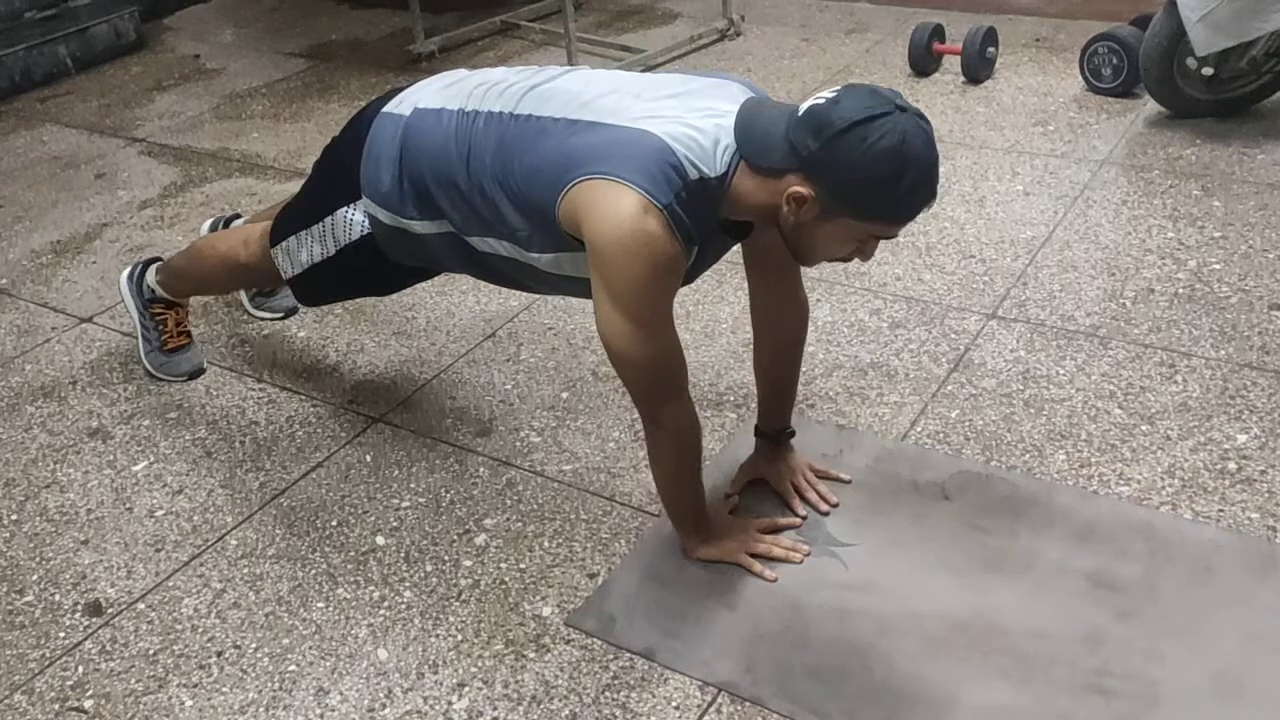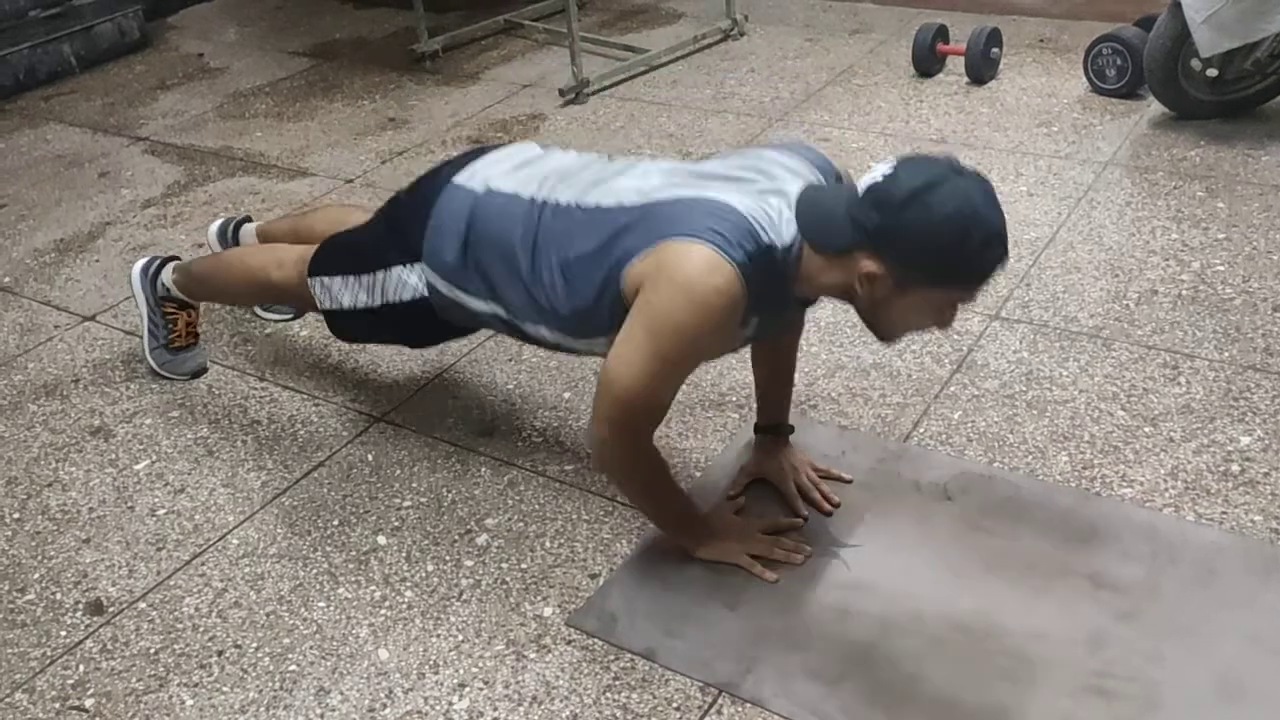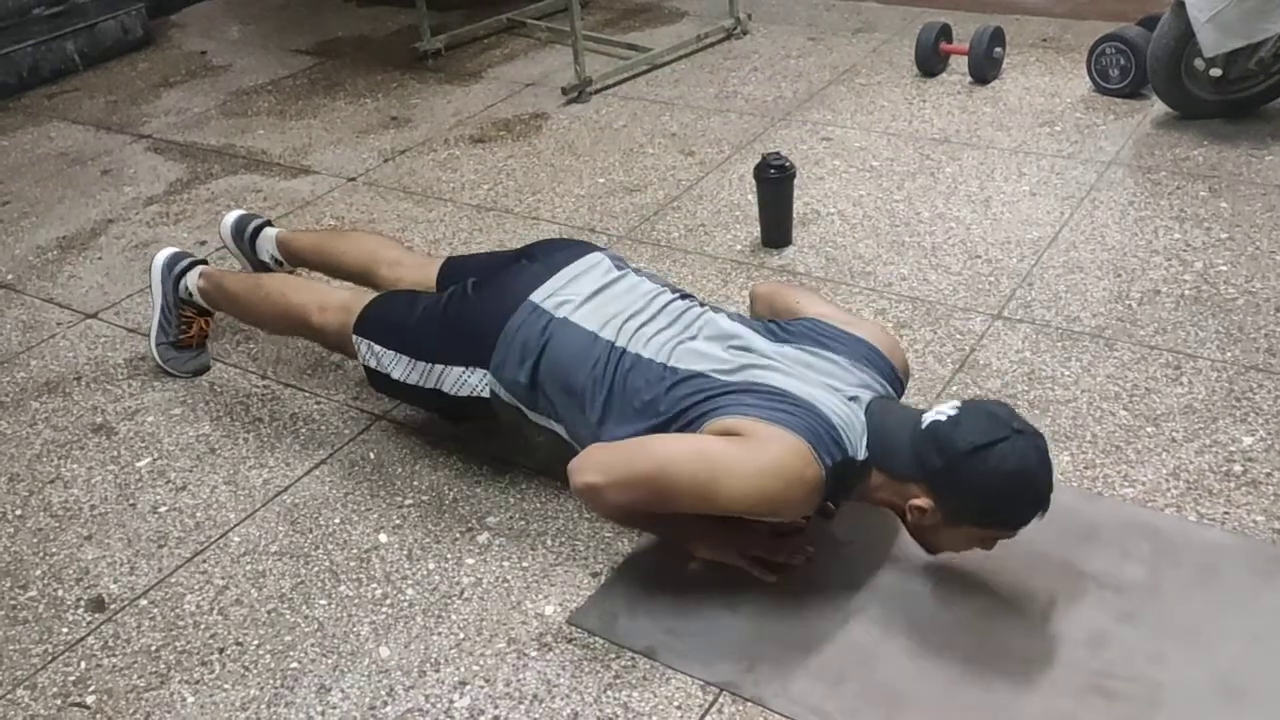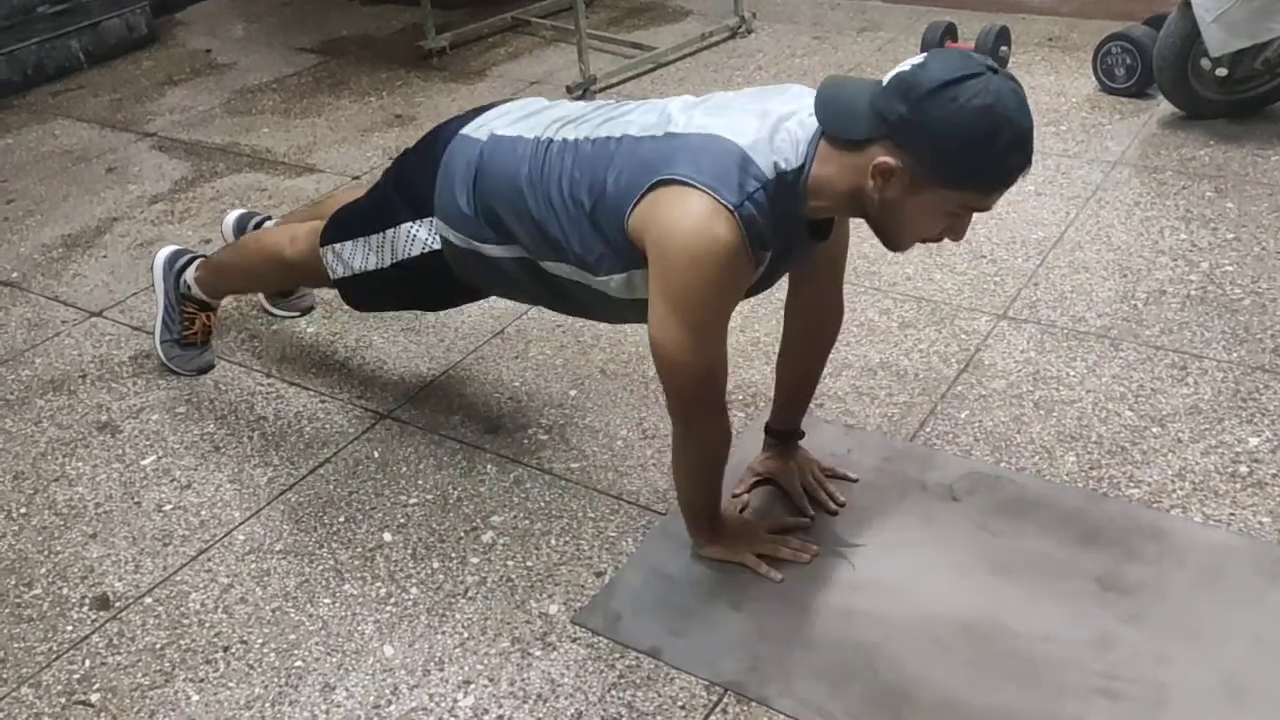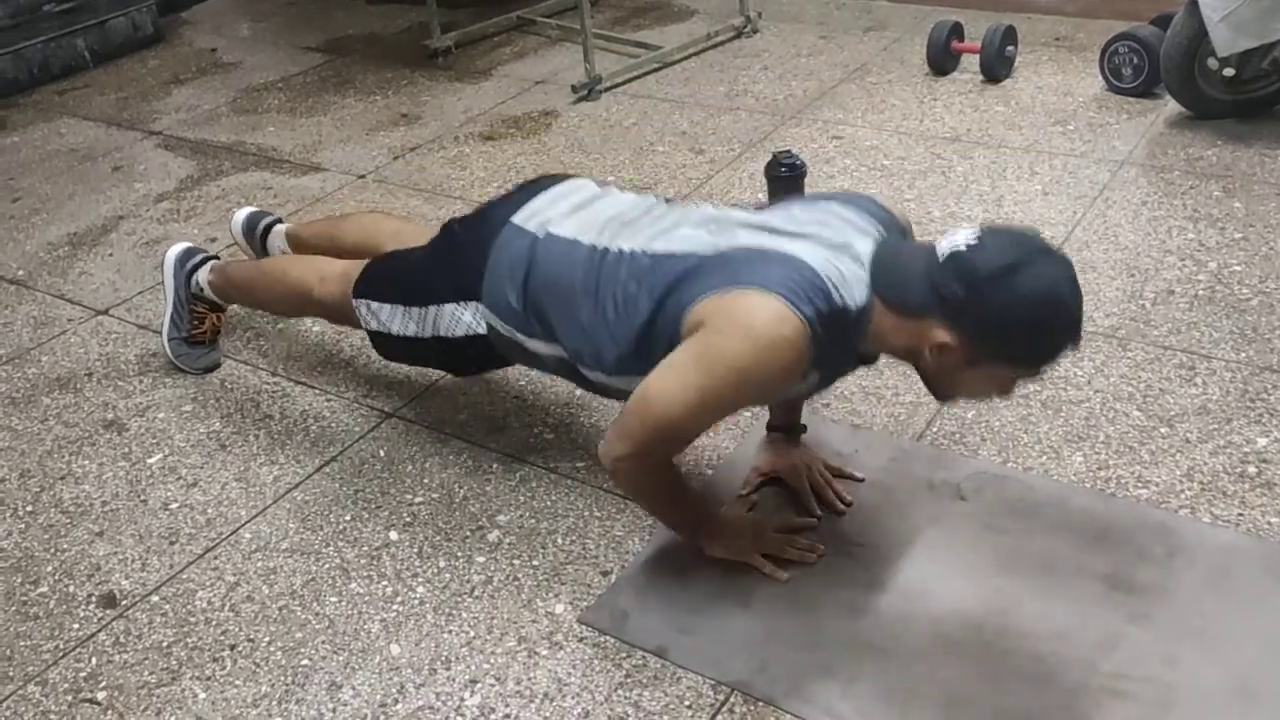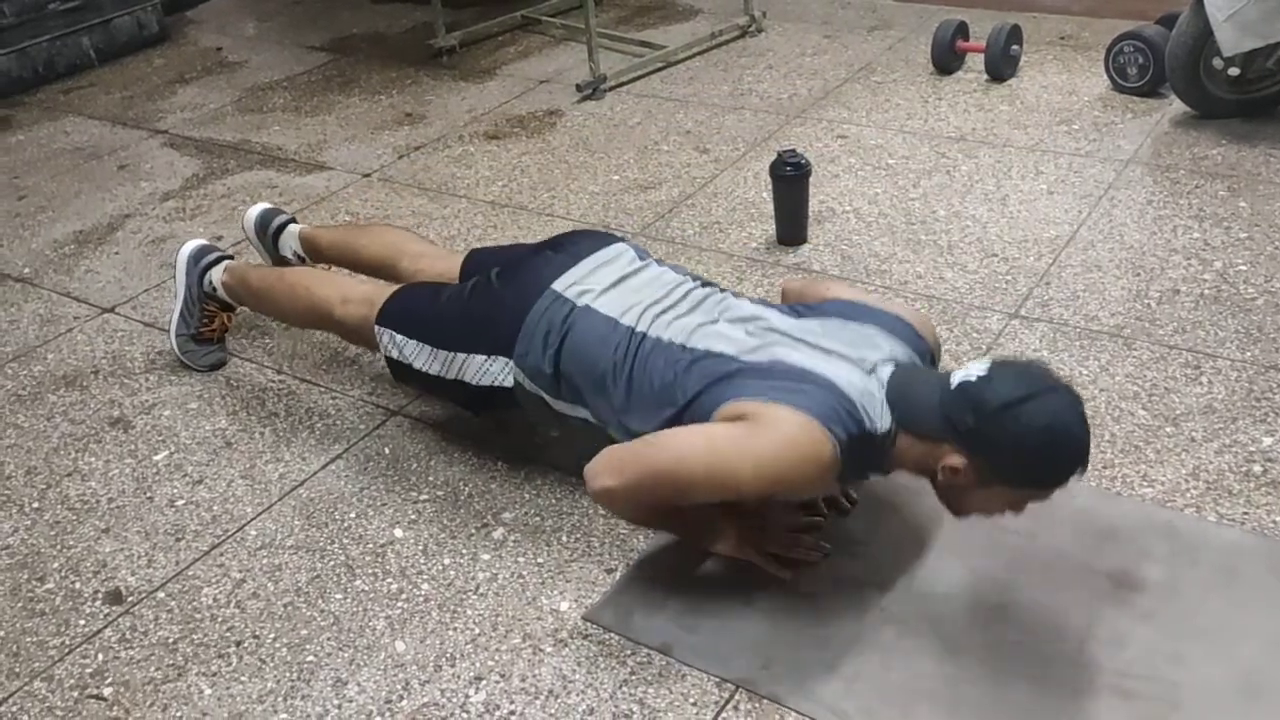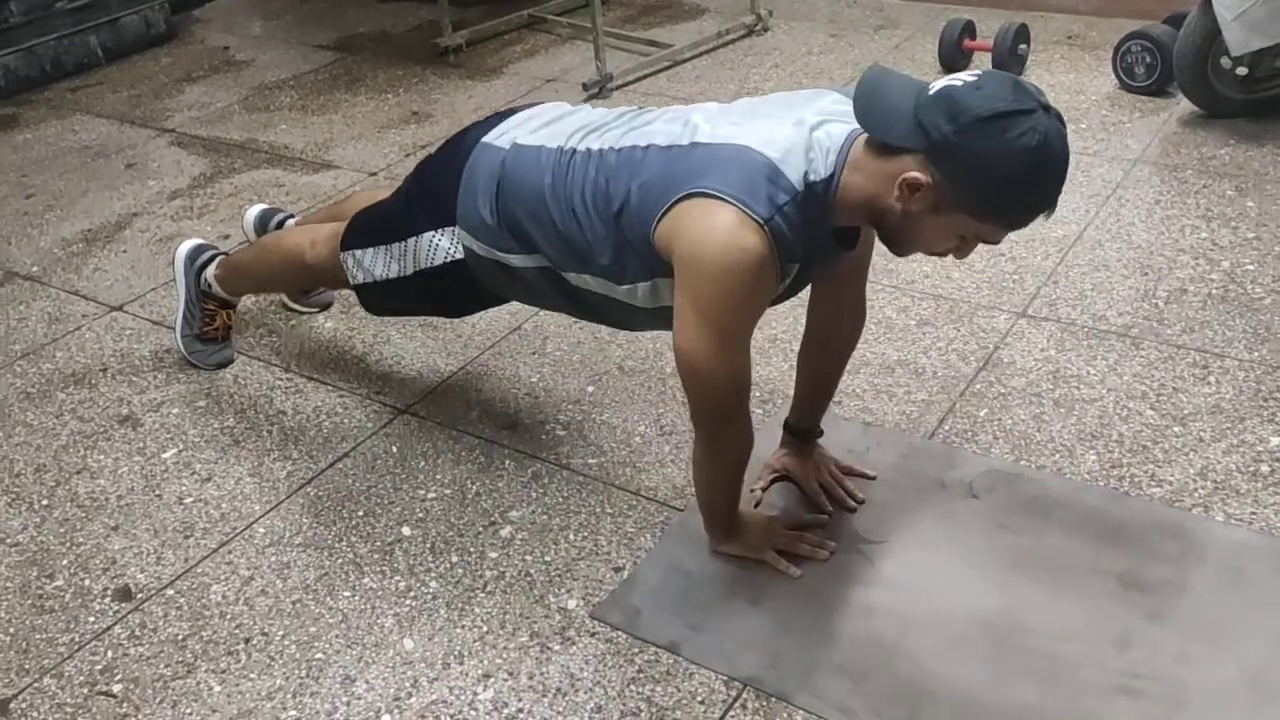
dt=0.7s
person 1, frame 1
left shoulder: (774, 136)
right shoulder: (638, 220)
left elbow: (780, 299)
right elbow: (663, 407)
left wrist: (775, 442)
right wrist: (698, 532)
left hip: (465, 122)
right hip: (402, 167)
left knee: (306, 234)
right knee: (272, 260)
left ankle: (239, 225)
right ankle: (156, 286)
person 1, frame 2
left shoulder: (825, 187)
right shoulder: (708, 284)
left elbow: (778, 295)
right elbow: (613, 435)
left wrist: (773, 437)
right wrist: (697, 532)
left hip: (524, 184)
right hip: (458, 244)
left knee: (367, 232)
right knee: (308, 276)
left ankle: (251, 229)
right ankle: (172, 280)
person 1, frame 3
left shoulder: (878, 358)
right shoulder: (787, 474)
left elbow: (769, 293)
right elbow: (595, 475)
right wrist: (707, 537)
left hip: (583, 279)
right hip: (519, 346)
left knee: (412, 276)
right knee: (346, 320)
left ankle: (266, 239)
right ankle: (195, 282)
person 1, frame 4
left shoulder: (839, 134)
right shoulder: (708, 224)
left elbow: (817, 301)
right elbow: (696, 410)
left wrist: (785, 444)
right wrist: (711, 532)
left hip: (533, 149)
right hip: (465, 195)
left knee: (358, 222)
right knee: (321, 253)
left ankle: (260, 222)
right ankle: (193, 280)
person 1, frame 5
left shoulder: (886, 241)
right shoulder: (773, 331)
right elbow: (627, 453)
left wrist: (786, 438)
right wrist: (711, 533)
left hip: (576, 217)
right hip: (509, 279)
left knee: (407, 249)
right knee: (348, 294)
left ankle: (279, 235)
right ankle: (207, 279)
person 1, frame 6
left shoulder: (912, 346)
right shoulder: (803, 442)
right elbow: (608, 476)
right wrist: (715, 528)
left hip: (609, 269)
right hip: (538, 336)
left knee: (432, 269)
right knee: (363, 310)
left ankle: (290, 232)
right ankle: (216, 277)
person 1, frame 7
left shoulder: (866, 142)
right shoulder: (736, 236)
left elbow: (840, 301)
right elbow: (718, 418)
left wrist: (803, 443)
right wrist: (728, 530)
left hip: (557, 148)
right hip: (489, 199)
left knee: (385, 221)
right knee: (338, 256)
left ankle: (280, 221)
right ankle: (214, 277)
